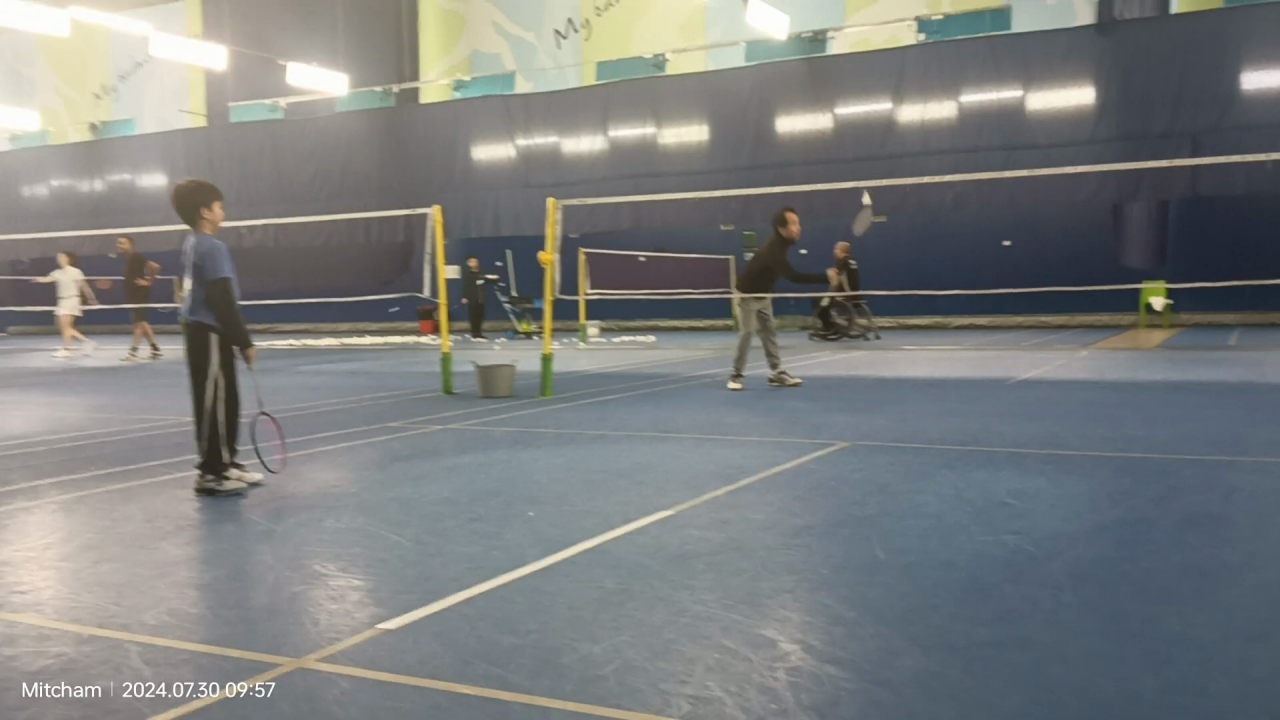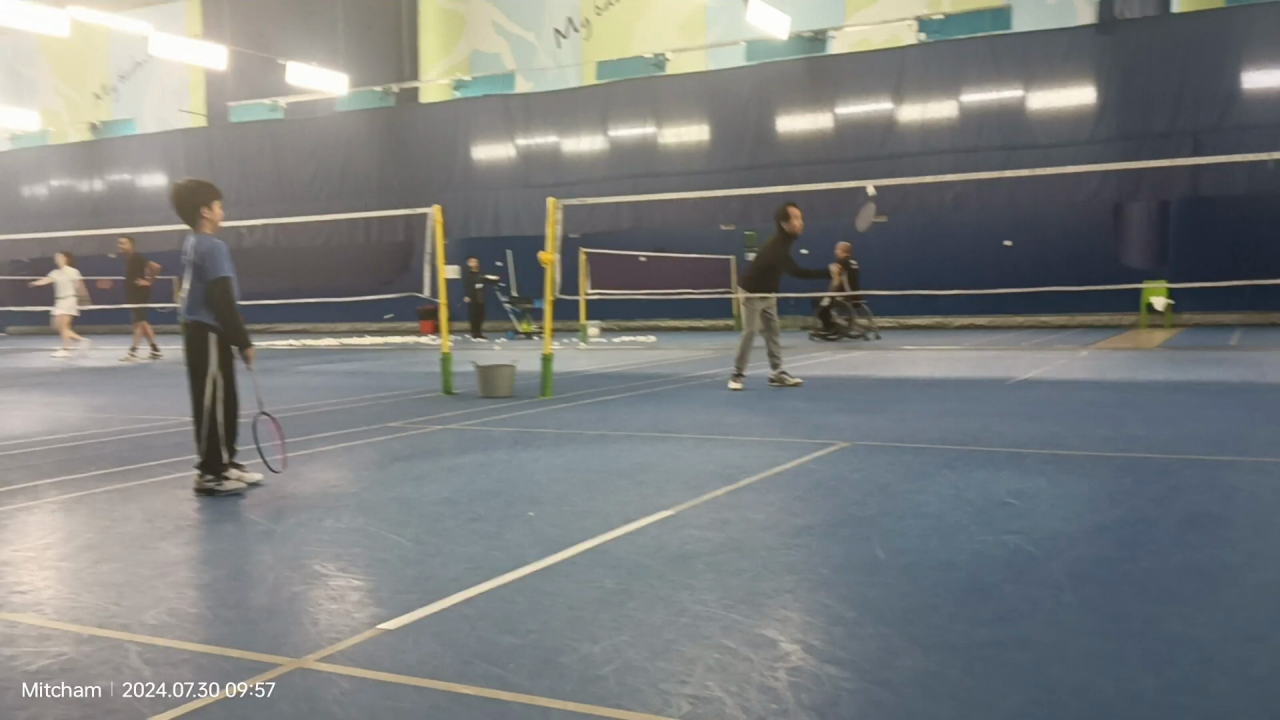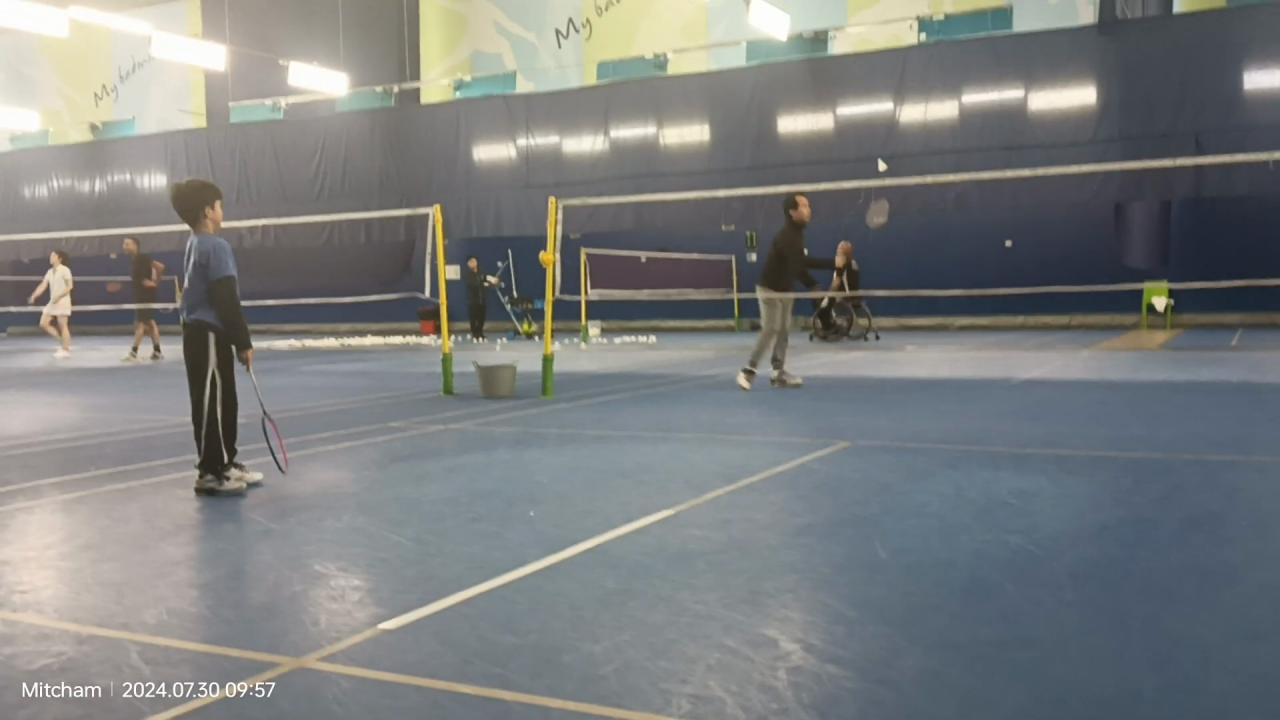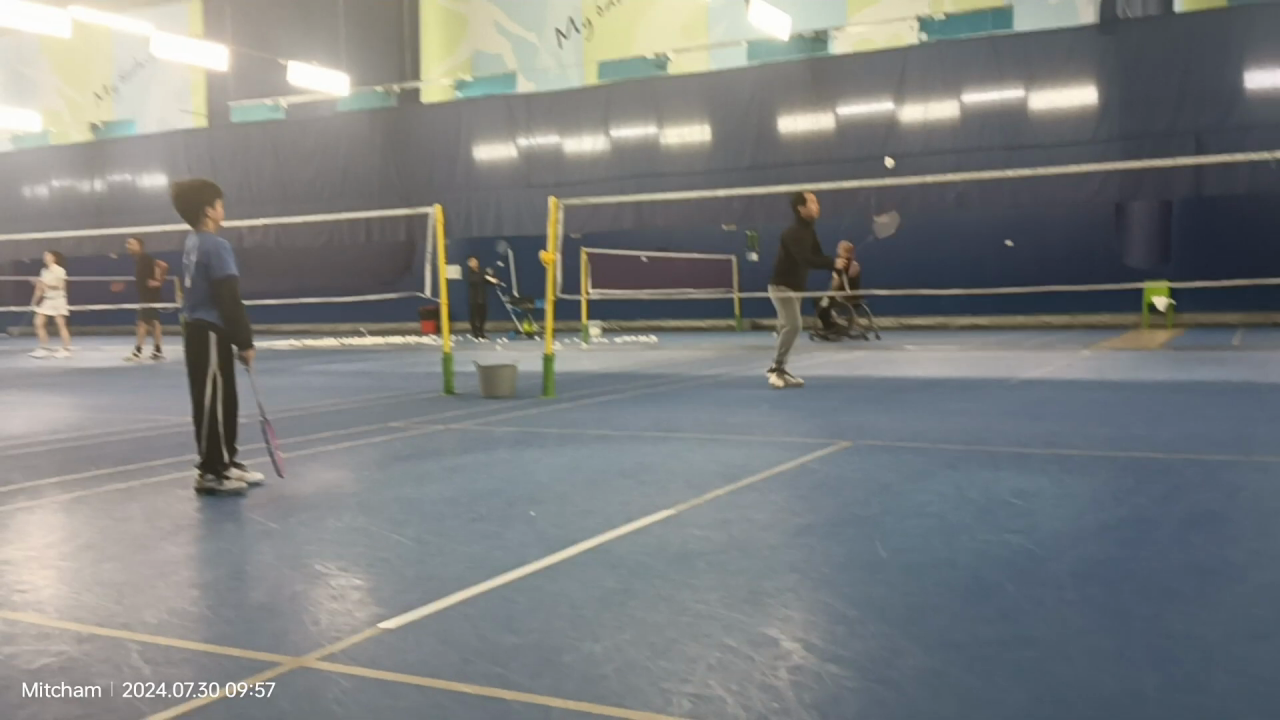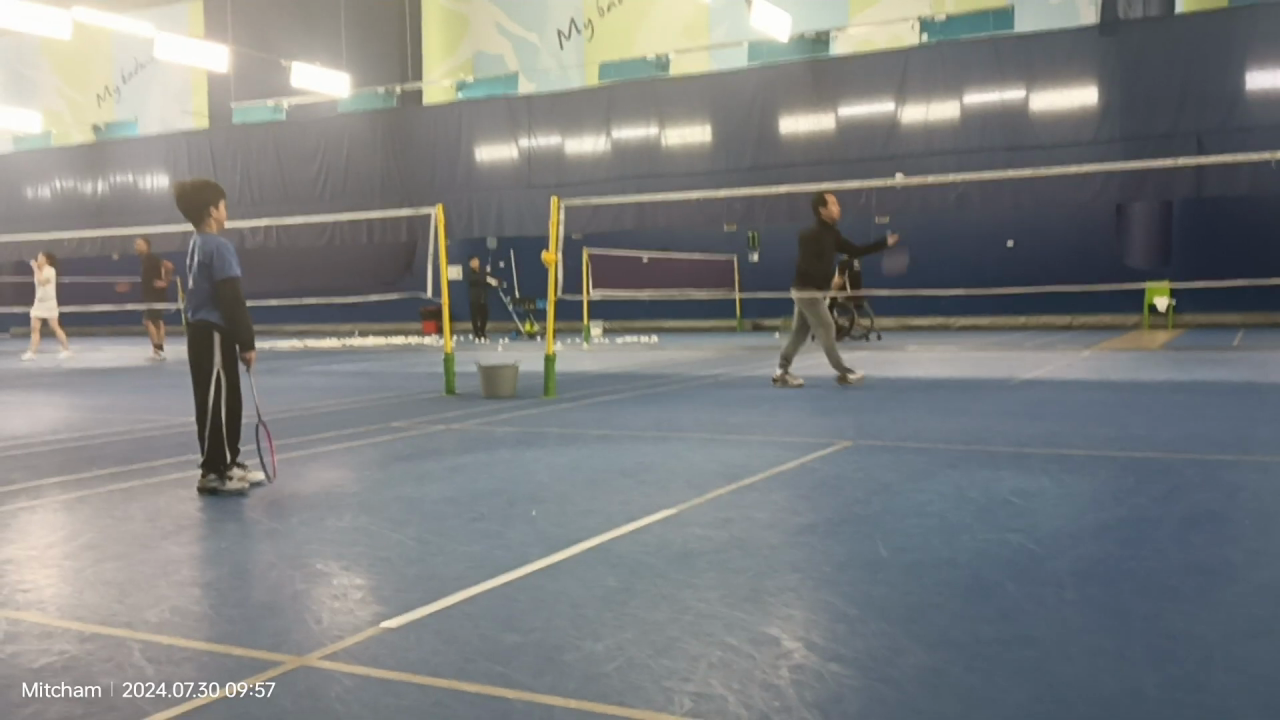
dt=0.1s
person 1, frame 1
left shoulder: (193, 245)
right shoulder: (212, 247)
right elbow: (223, 301)
left wrist: (239, 336)
right wrist: (244, 341)
left hip: (200, 332)
right hip: (209, 335)
left knee: (223, 400)
right knee: (213, 401)
left ankle: (224, 463)
right ankle: (211, 472)
person 1, frame 2
left shoulder: (193, 245)
right shoulder: (213, 247)
right elbow: (224, 301)
left wrist: (237, 338)
right wrist: (243, 341)
left hip: (200, 332)
right hip: (209, 335)
left knee: (223, 401)
right knee: (213, 402)
left ankle: (224, 463)
right ankle: (210, 473)
person 1, frame 3
left shoulder: (194, 244)
right shoulder: (216, 246)
right elbow: (227, 300)
left wrist: (237, 339)
right wrist: (243, 341)
left hip: (199, 332)
right hip: (208, 335)
left knee: (222, 400)
right knee: (212, 402)
left ankle: (224, 463)
right ankle: (211, 473)
person 1, frame 4
left shoulder: (193, 244)
right shoulder: (216, 246)
right elbow: (230, 299)
left wrist: (238, 338)
right wrist: (245, 341)
left hip: (200, 331)
right hip: (209, 334)
left knee: (222, 400)
right knee: (213, 401)
left ankle: (225, 463)
right ankle: (211, 473)
person 1, frame 5
left shoulder: (196, 244)
right shoulder: (219, 246)
right elbow: (232, 300)
left wrist: (241, 339)
right wrist: (247, 341)
left hip: (203, 331)
right hip: (213, 335)
left knee: (226, 400)
right knee: (217, 401)
left ankle: (227, 463)
right ankle: (213, 472)
person 2, frame 1
left shoulder: (780, 244)
right shoulder: (772, 250)
right elbow: (793, 276)
right wrist: (824, 277)
left hip: (763, 295)
right hip: (747, 294)
left knee: (769, 332)
right knee: (747, 332)
left ankle: (777, 372)
right ankle: (736, 375)
person 2, frame 2
left shoulder: (786, 242)
right shoulder: (776, 247)
right elbow: (795, 271)
right wrist: (827, 272)
left hip: (768, 293)
right hip: (752, 292)
left knee: (772, 331)
right knee: (751, 332)
left ankle: (777, 372)
right ankle: (737, 375)
person 2, frame 3
left shoulder: (797, 234)
right shoulder: (786, 236)
left elbow: (798, 265)
right elbow: (800, 262)
left wrist: (812, 285)
right wrist: (832, 263)
left hip: (784, 291)
right hip: (770, 290)
left knee: (783, 331)
right knee: (771, 329)
left ankle: (778, 372)
right ankle: (748, 370)
person 2, frame 4
left shoulder: (809, 232)
right shoulder: (792, 233)
left elbow: (819, 257)
right elbow: (804, 258)
left wrist: (842, 266)
right wrist: (833, 263)
left hip: (795, 289)
right hip: (783, 287)
left knee: (791, 328)
right knee: (792, 326)
left ankle: (780, 370)
right ankle: (777, 368)
person 2, frame 5
left shoulder: (832, 234)
right shoulder: (810, 235)
left elbow: (853, 251)
right elbow: (806, 263)
left wrist: (884, 243)
right wrist: (826, 277)
left hip: (816, 290)
right hip: (805, 290)
left knee: (800, 332)
right knee: (826, 328)
left ankle: (782, 372)
right ankle: (842, 372)
